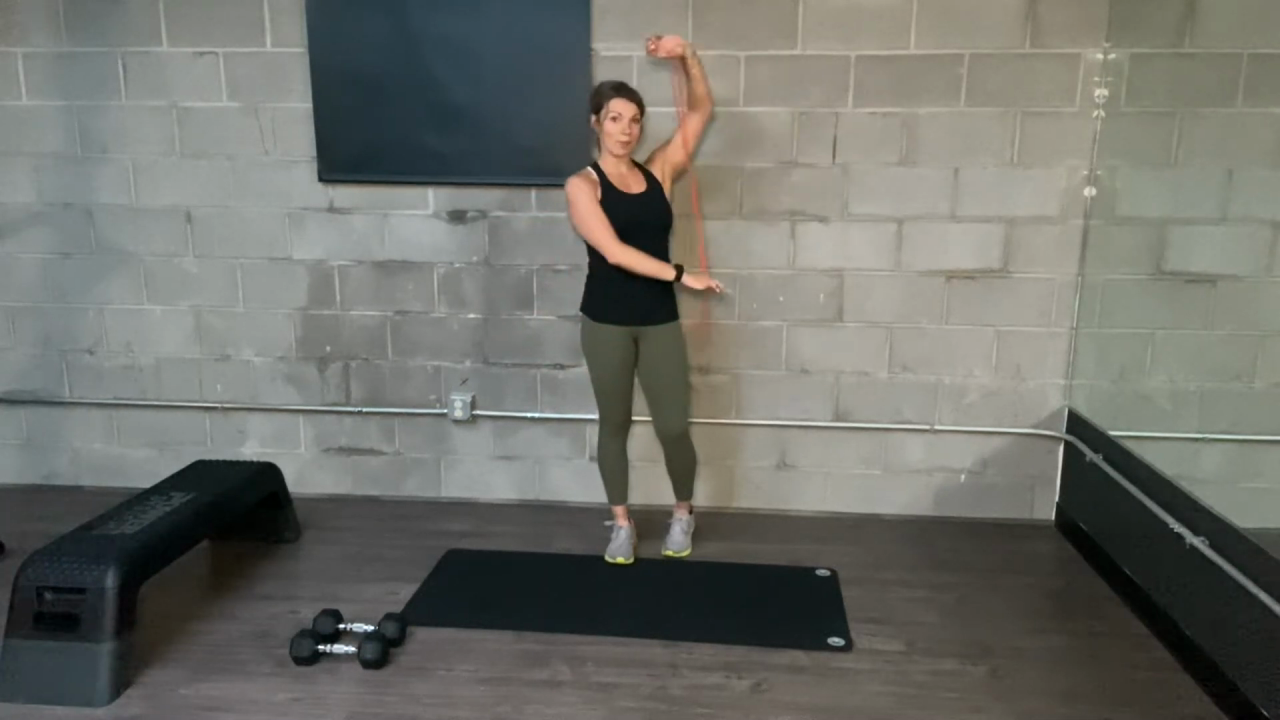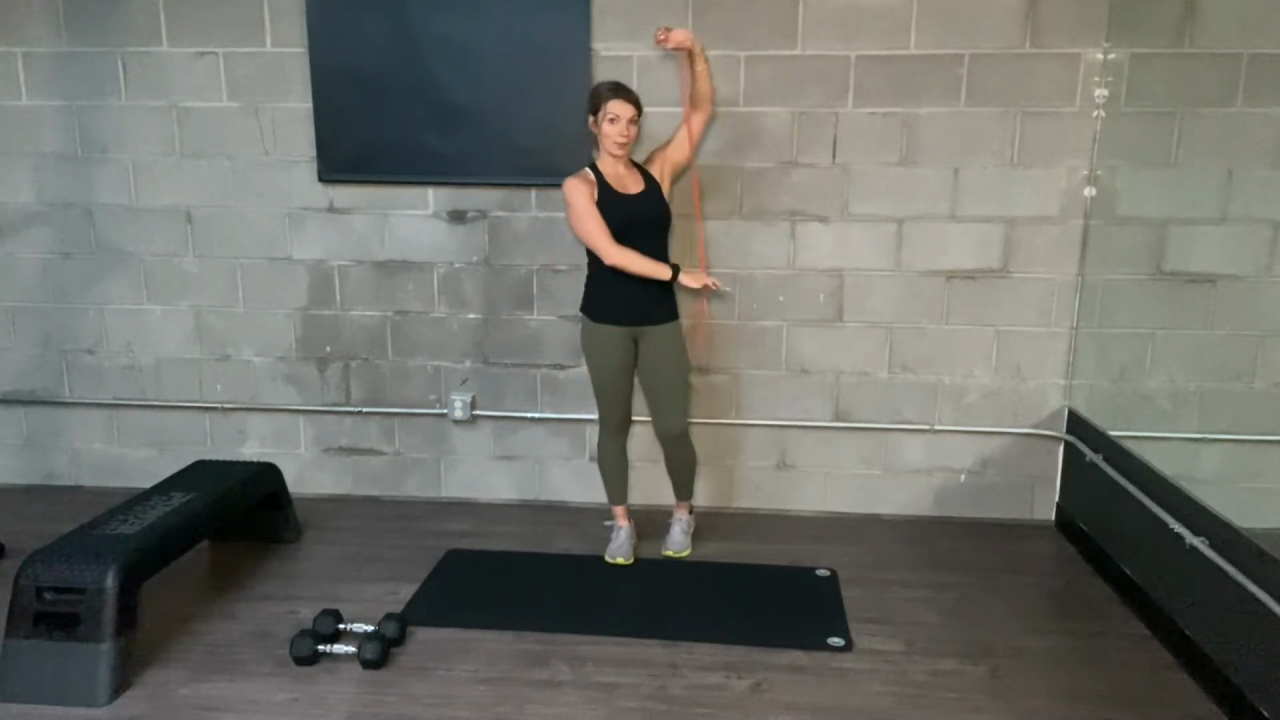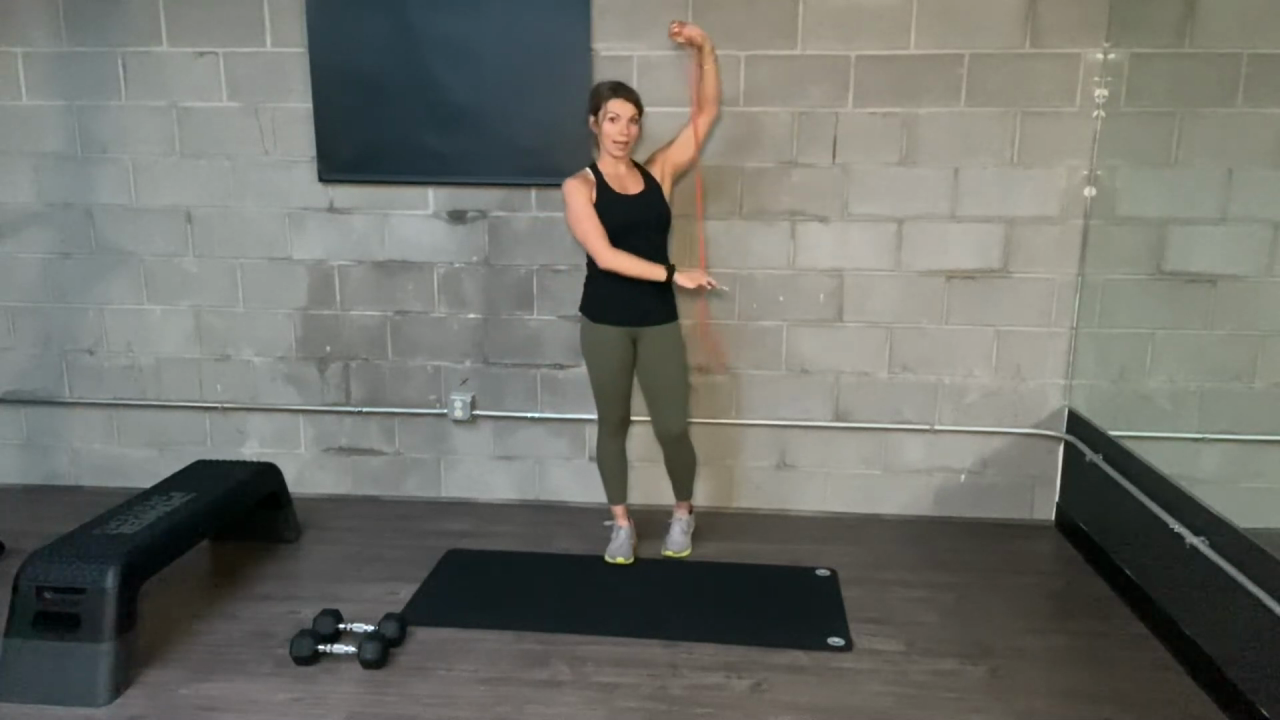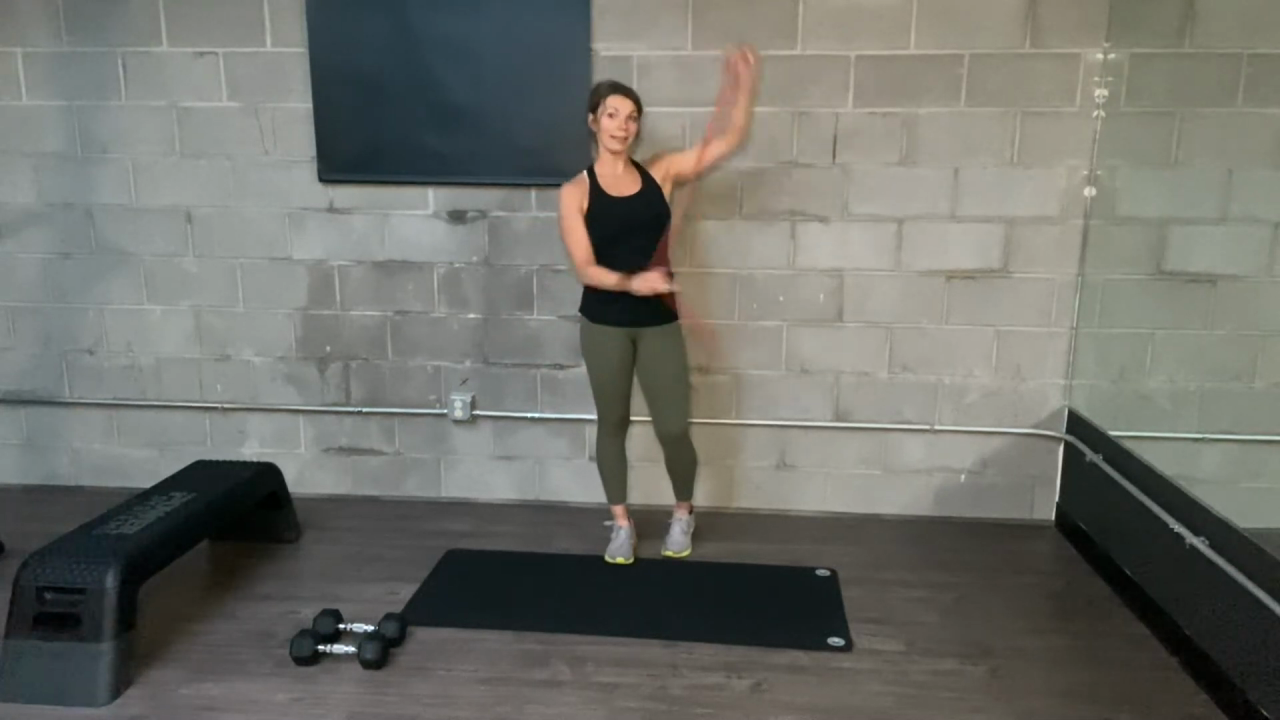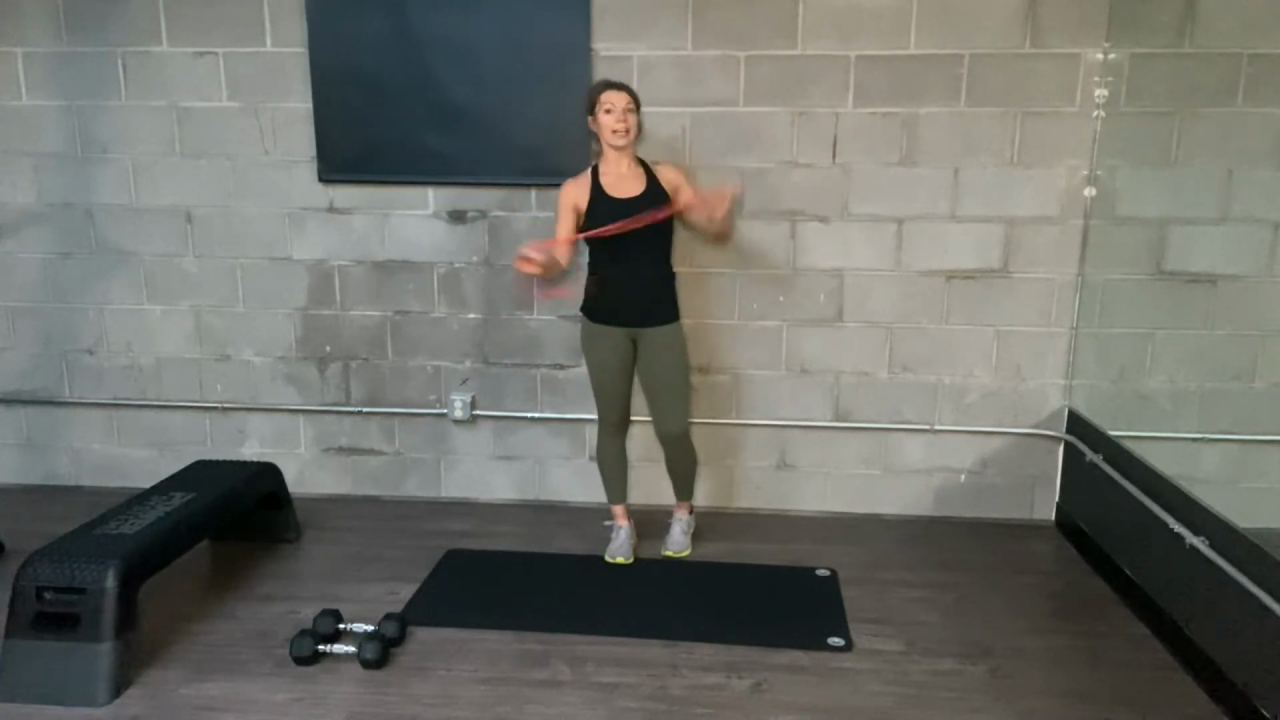
dt=0.2s
person 1, frame 1
left shoulder: (659, 171)
right shoulder: (582, 185)
left elbow: (700, 111)
right elbow: (614, 252)
left wrist: (686, 56)
right wrist: (681, 275)
left hip: (659, 320)
right hip: (606, 321)
left knee: (673, 427)
right knee: (614, 424)
left ankle: (682, 513)
right ankle: (622, 522)
person 1, frame 2
left shoulder: (657, 171)
right shoulder: (580, 186)
left elbow: (702, 110)
right elbow: (610, 253)
left wrist: (694, 52)
right wrist: (677, 274)
left hip: (659, 321)
right hip: (606, 322)
left knee: (673, 427)
right knee: (614, 424)
left ankle: (682, 514)
right ankle: (622, 523)
person 1, frame 3
left shoulder: (658, 171)
right shoulder: (579, 186)
left elbow: (707, 111)
right elbow: (605, 256)
left wrist: (704, 49)
right wrist: (673, 274)
left hip: (658, 321)
right hip: (605, 322)
left knee: (673, 428)
right knee: (613, 424)
left ankle: (682, 514)
right ankle: (621, 523)
person 1, frame 4
left shoulder: (660, 173)
right shoulder: (576, 190)
left elbow: (729, 139)
right elbow: (585, 267)
left wrist: (742, 80)
right wrist: (629, 282)
left hip: (658, 322)
right hip: (604, 322)
left knee: (673, 428)
right knee: (612, 424)
left ankle: (683, 513)
right ankle: (621, 523)
person 1, frame 5
left shoulder: (668, 179)
right shoulder: (578, 188)
left elbow: (716, 232)
right elbow: (560, 259)
left wrist: (720, 214)
right wrist: (539, 261)
left hip: (660, 321)
right hip: (603, 323)
left knee: (674, 430)
right knee: (612, 424)
left ankle: (683, 514)
right ankle: (620, 522)
